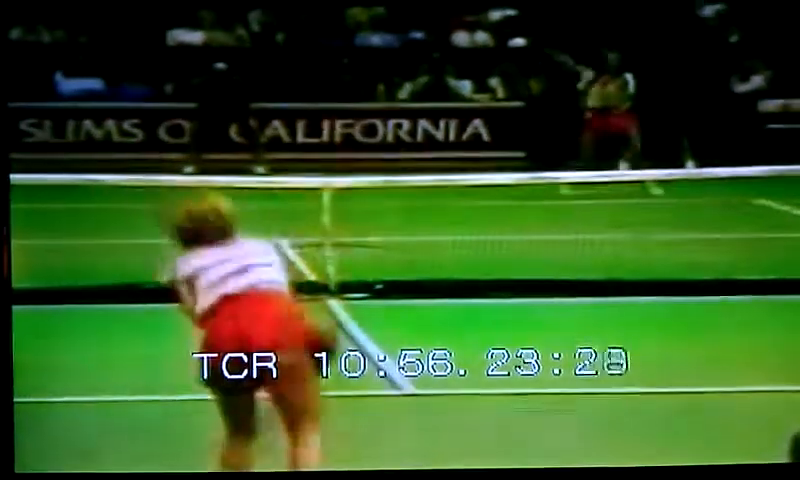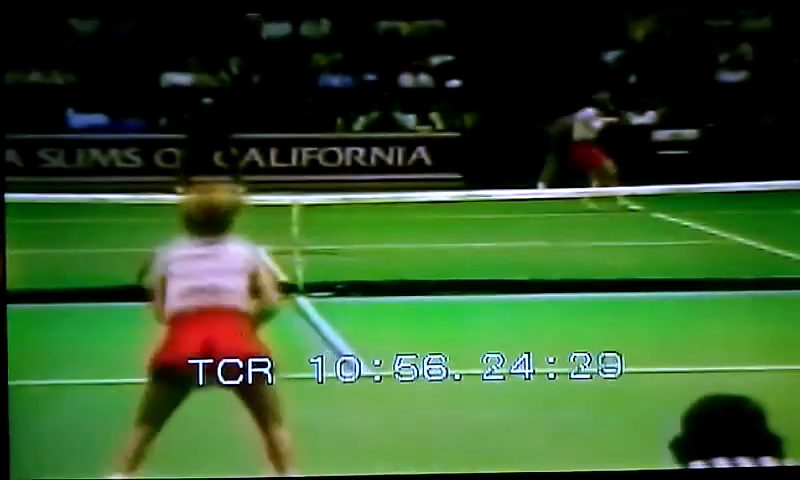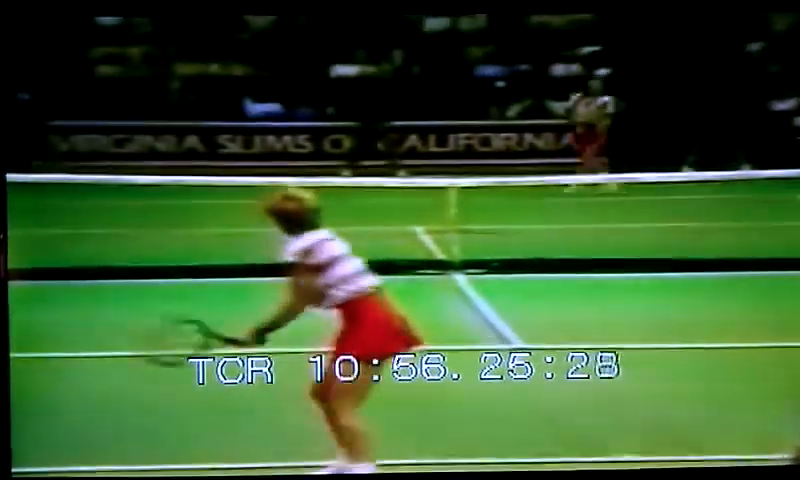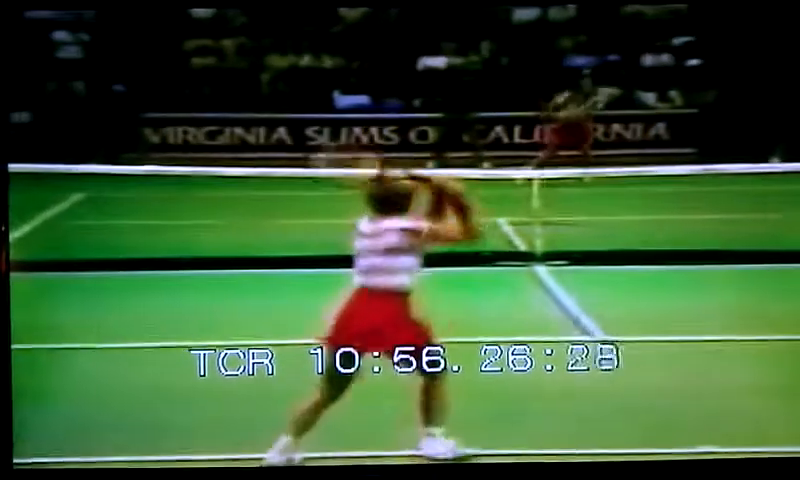
dt=1s
person 1, frame 1
left shoulder: (184, 267)
right shoulder: (265, 247)
left elbow: (196, 310)
left hip: (225, 337)
right hip: (280, 325)
left knee: (239, 433)
right knee: (305, 429)
person 1, frame 2
left shoulder: (170, 255)
right shoulder: (246, 252)
left elbow: (160, 311)
right elbow: (270, 304)
left hip: (183, 346)
right hip: (238, 343)
left knee: (146, 424)
right knee: (272, 422)
person 1, frame 3
left shoulder: (302, 247)
right shoulder: (322, 240)
left elbow: (298, 303)
right elbow: (300, 300)
left wrist: (258, 331)
right wrist: (265, 329)
left hip: (368, 326)
right hip: (370, 320)
left knee: (341, 406)
right knee: (323, 393)
right ankle: (351, 462)
person 1, frame 4
left shoulder: (365, 226)
right shoulder: (410, 228)
right elbow: (468, 233)
left wrist: (438, 201)
right wrist: (458, 202)
left hip: (356, 315)
right hip: (393, 317)
left knee: (329, 393)
right knee: (434, 374)
left ankle: (284, 449)
right ankle: (434, 440)
